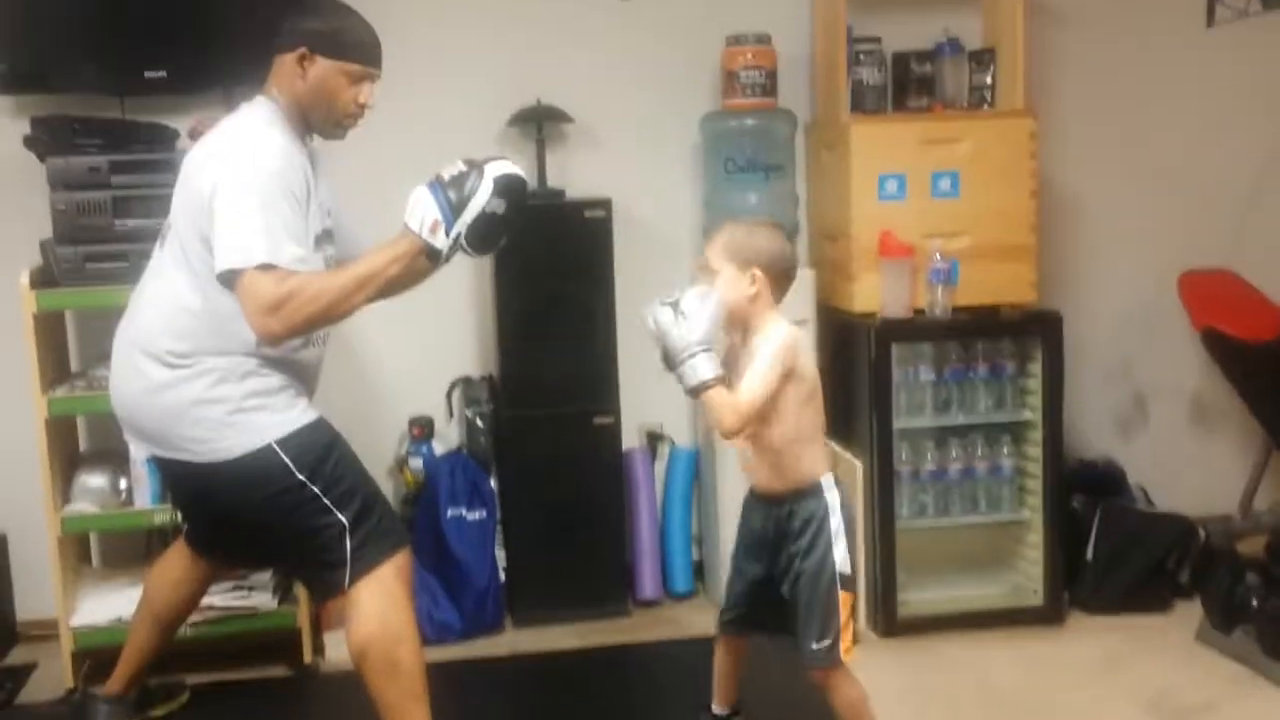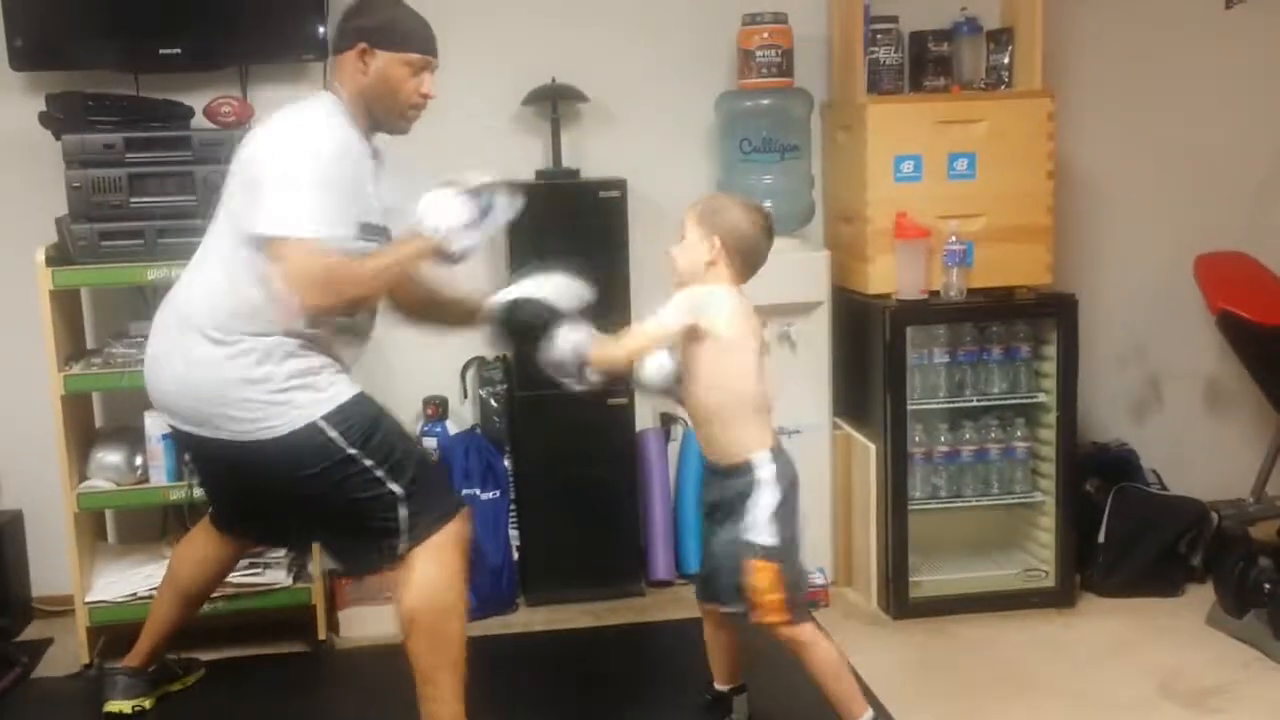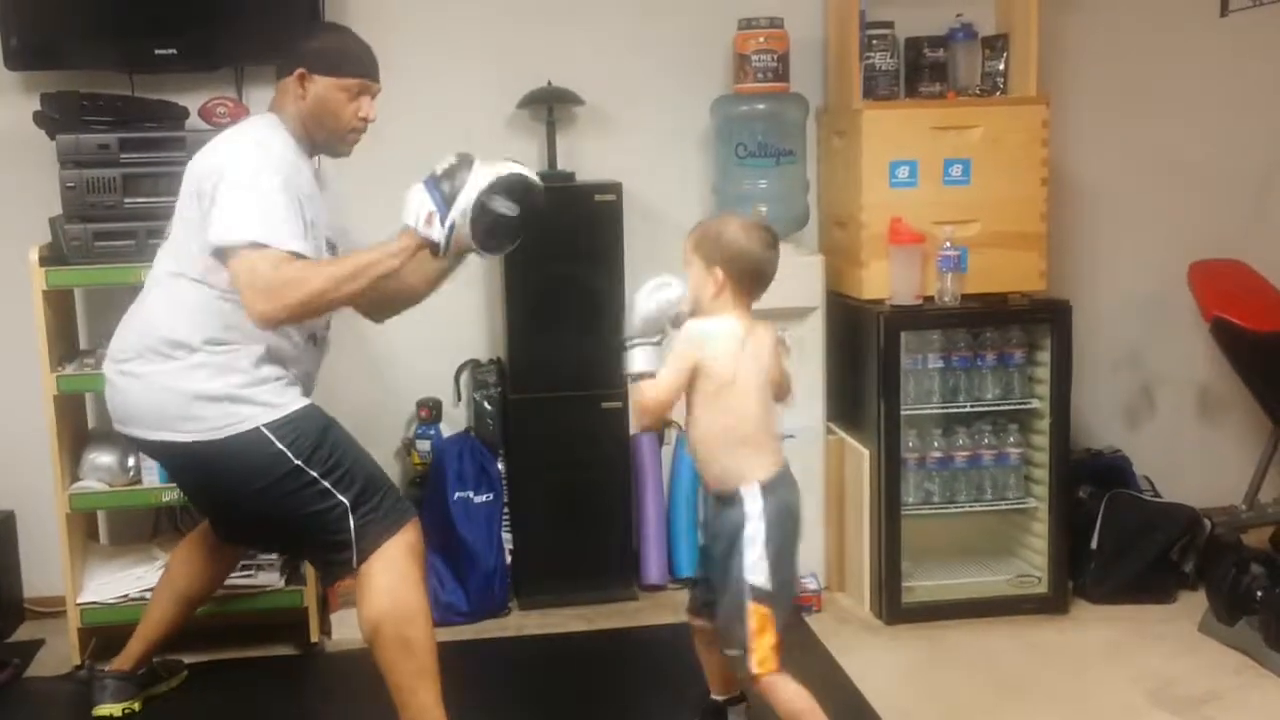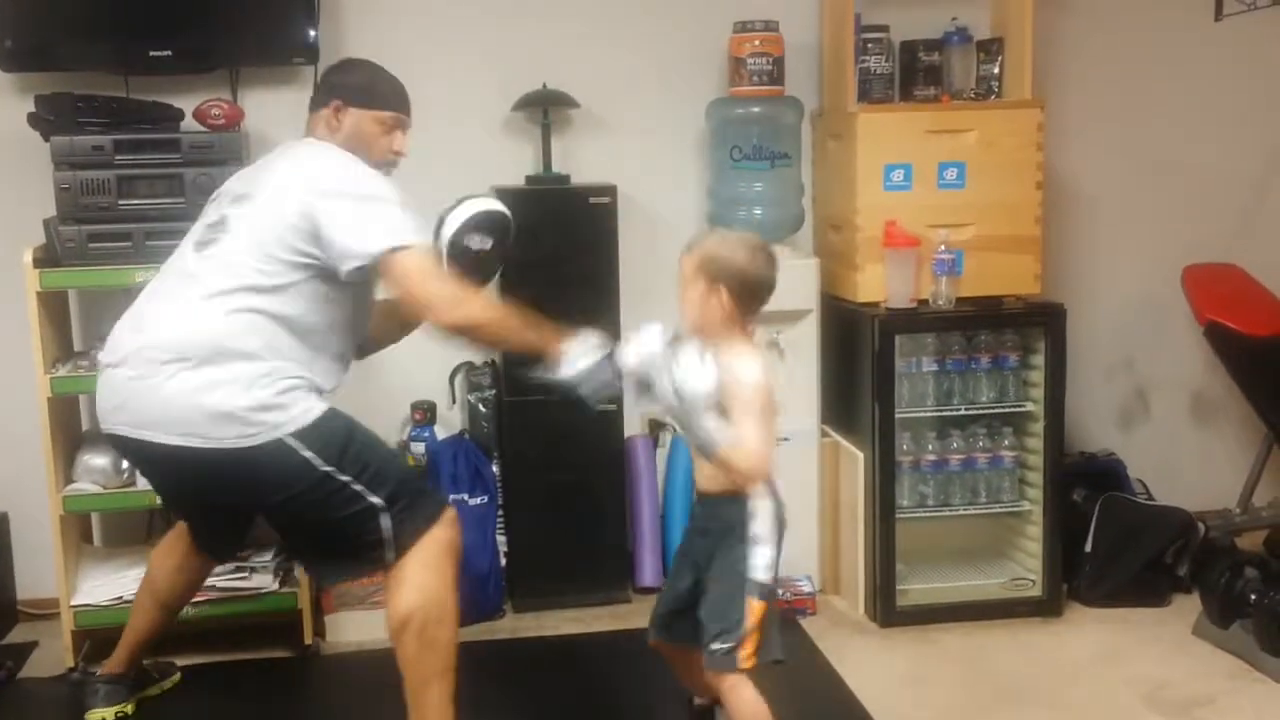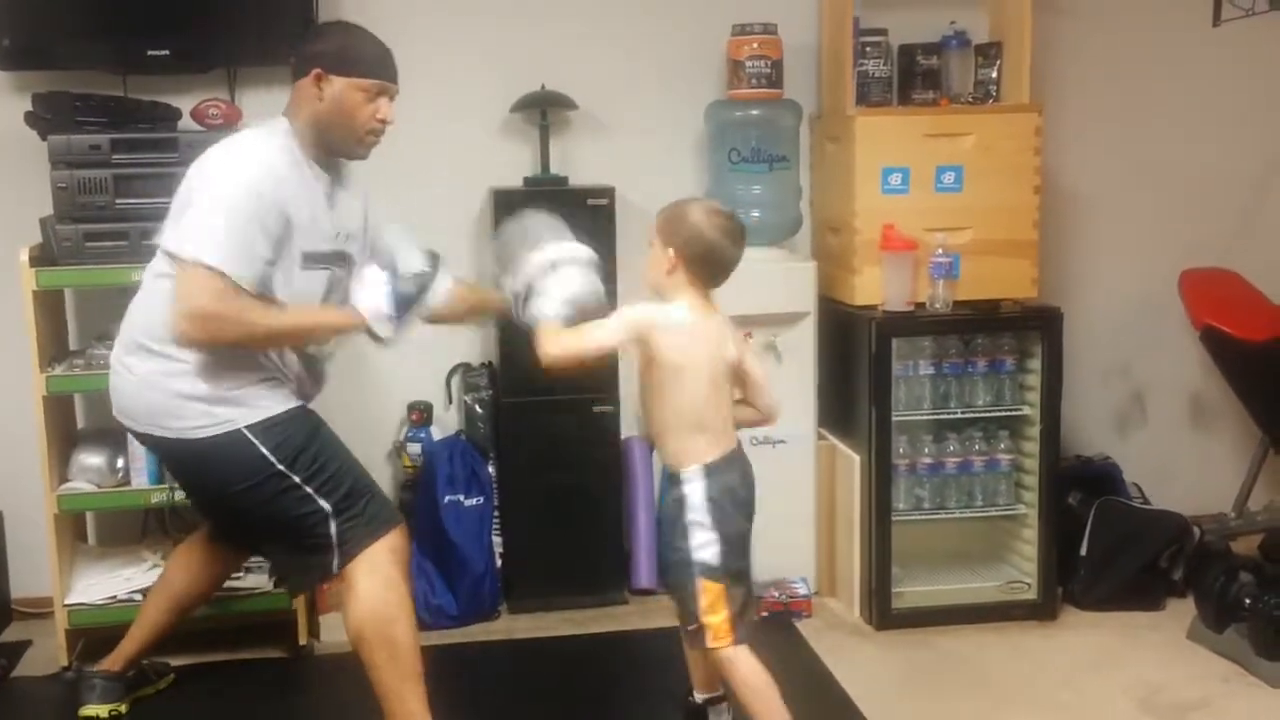
dt=1s
person 1, frame 1
left shoulder: (276, 149)
right shoulder: (260, 152)
left elbow: (347, 278)
right elbow: (274, 312)
left wrist: (445, 238)
right wrist: (416, 241)
left hip: (173, 391)
right hip: (216, 400)
left knee: (215, 544)
right knee: (378, 561)
person 1, frame 2
left shoulder: (350, 148)
right shoulder: (317, 140)
left elbow: (389, 289)
right elbow: (312, 292)
left wrist: (491, 308)
right wrist: (426, 239)
left hip: (189, 370)
right hip: (250, 381)
left knee: (241, 521)
right knee: (437, 527)
person 1, frame 3
left shoulder: (292, 168)
right shoulder: (259, 157)
left elbow: (369, 300)
right elbow: (273, 298)
left wrist: (453, 244)
right wrist: (411, 239)
left hip: (169, 388)
right hip: (210, 394)
left knee: (236, 524)
right knee: (389, 539)
person 1, frame 4
left shoulder: (262, 180)
right shoulder: (345, 183)
left elbow: (342, 334)
right elbow: (444, 304)
left wrist: (452, 271)
right wrist: (563, 342)
right hip: (225, 406)
left knee: (209, 524)
right knee: (427, 537)
person 1, frame 5
left shoulder: (334, 185)
right shoulder: (251, 169)
left elbow: (414, 286)
right elbow: (200, 316)
left wrist: (502, 292)
right wrist: (350, 313)
left hip: (171, 396)
right hip: (202, 395)
left knee: (239, 529)
right knee: (374, 542)
person 2, frame 1
left shoulder: (779, 339)
right shoulder: (746, 342)
left elbow: (731, 420)
right elbow: (723, 397)
left wrist: (694, 352)
right wrist: (678, 348)
left hip: (811, 512)
right hip: (764, 510)
left knee: (825, 660)
right knee: (733, 630)
person 2, frame 2
left shoulder: (701, 304)
right shoulder: (732, 312)
left elbow: (616, 355)
left wrist: (572, 349)
right wrist: (677, 382)
left hip: (754, 482)
right hip: (725, 481)
left knee: (788, 625)
right knee: (715, 603)
person 2, frame 3
left shoulder: (696, 336)
right shoulder: (766, 338)
left elbow: (645, 414)
left wrist: (642, 343)
left hip: (754, 509)
right hip: (738, 505)
left knee: (760, 666)
right knee: (705, 619)
person 2, frame 4
left shoulder: (744, 372)
right shoulder: (716, 351)
left elbow: (751, 472)
left wrist: (700, 421)
right wrist: (673, 387)
left hip: (746, 522)
right hip: (710, 515)
left knee: (727, 665)
right knee: (668, 634)
person 2, frame 5
left shoulder: (648, 320)
right shoulder: (725, 330)
left elbow: (555, 350)
right elbow: (765, 410)
left hip: (700, 493)
right hip: (725, 475)
left knee: (723, 641)
right knee: (695, 615)
